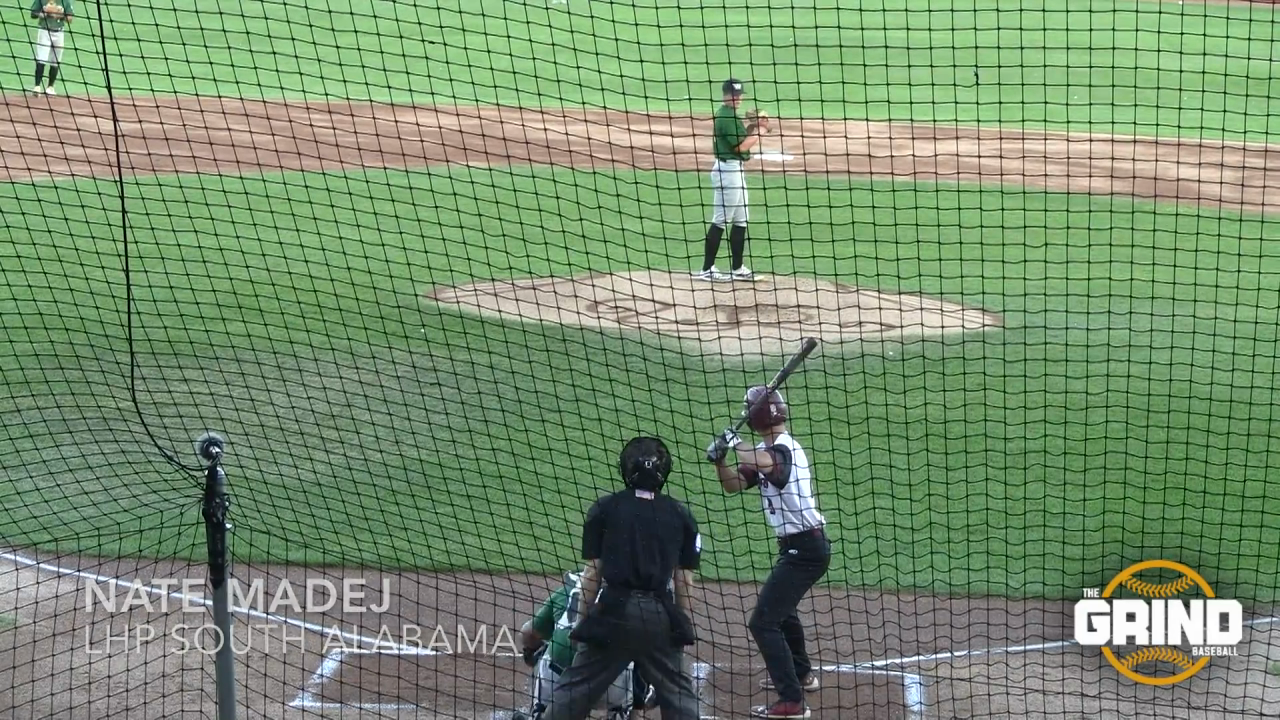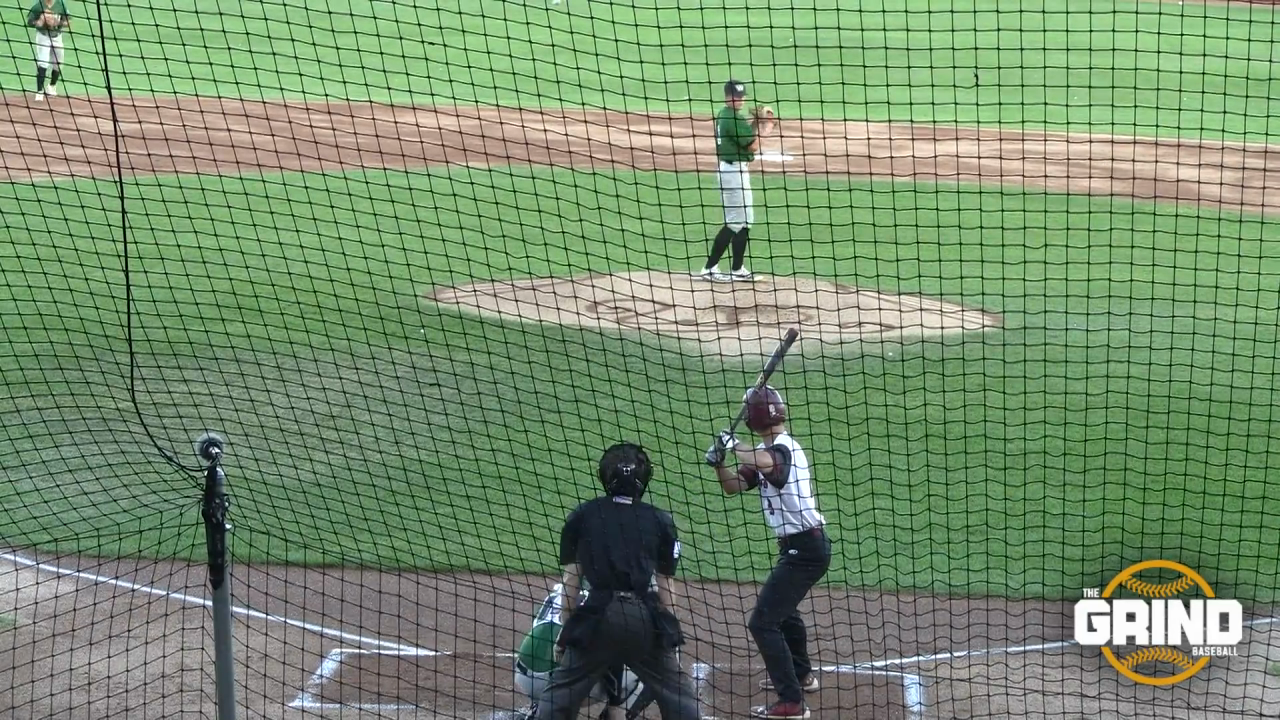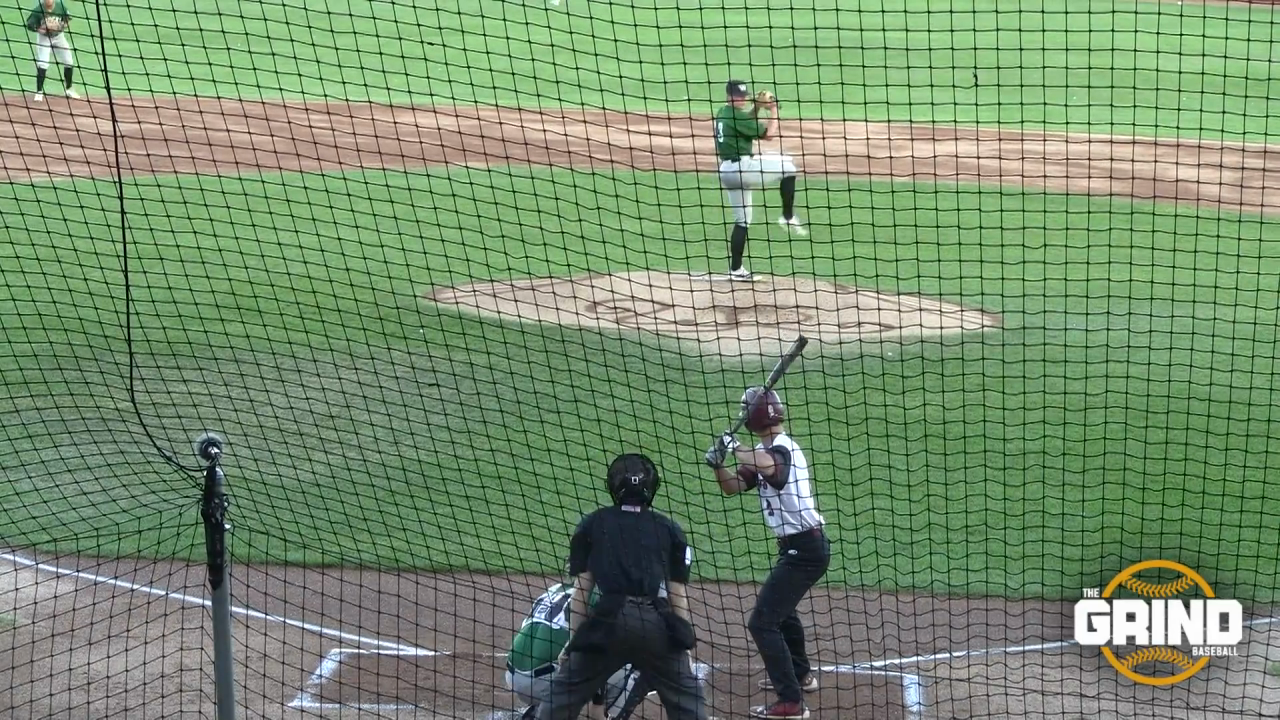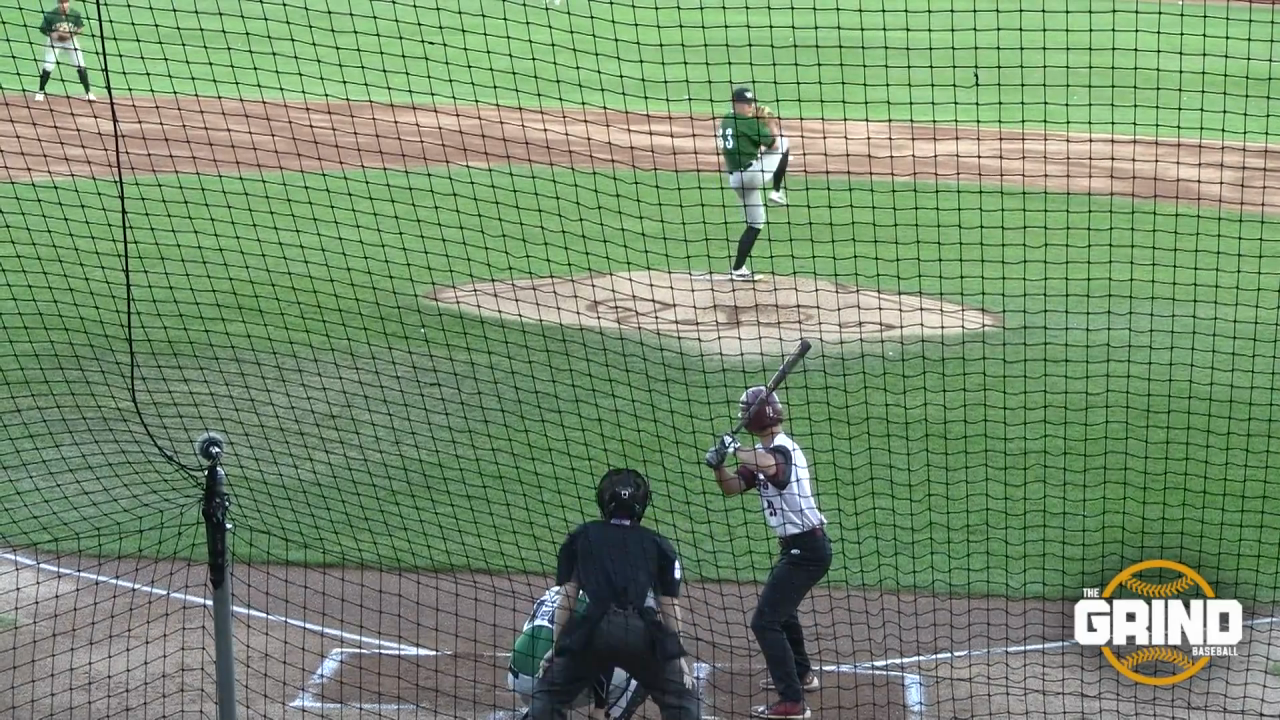
dt=0.3s
person 1, frame 1
left shoulder: (784, 448)
right shoulder: (767, 450)
left elbow: (766, 465)
right elbow: (734, 484)
left wrist: (736, 443)
right wrist: (720, 459)
left hip: (804, 548)
right hip: (800, 546)
left knee: (763, 621)
right knee: (781, 608)
right ankle: (801, 674)
person 1, frame 2
left shoulder: (784, 448)
right shoulder: (767, 450)
left elbow: (765, 464)
right elbow: (734, 486)
left wrist: (734, 445)
right wrist: (719, 463)
left hip: (804, 549)
right hip: (801, 546)
left knee: (763, 622)
right knee: (782, 609)
right ankle: (801, 674)
person 1, frame 3
left shoulder: (782, 449)
right shoulder: (765, 452)
left elbow: (767, 467)
right elbow: (732, 487)
left wrist: (734, 447)
right wrist: (718, 464)
left hip: (804, 548)
right hip: (800, 546)
left knee: (762, 622)
right knee: (781, 609)
right ankle: (800, 674)
person 1, frame 4
left shoulder: (783, 449)
right shoulder: (763, 452)
left elbow: (769, 467)
right elbow: (732, 487)
left wrist: (735, 449)
right wrist: (718, 464)
left hip: (807, 549)
right hip: (798, 546)
left knee: (765, 621)
right knee: (780, 607)
right ankle: (801, 674)
person 2, frame 1
left shoulder: (604, 509)
right shoulder: (681, 515)
left elbow: (593, 573)
right elbow: (684, 581)
left wrist: (583, 619)
right wrist: (681, 624)
left hip: (614, 611)
right hip: (660, 614)
left knee: (574, 691)
right knee: (679, 696)
person 2, frame 2
left shoulder: (582, 516)
right shoulder: (660, 521)
left elbow: (571, 579)
right elbow: (665, 585)
left wrist: (564, 629)
right wrist: (669, 632)
left hip: (599, 615)
right hip: (645, 615)
left knee: (561, 694)
right knee: (678, 696)
person 2, frame 3
left shoulder: (591, 524)
right shoulder: (669, 529)
left elbow: (582, 588)
right elbow: (677, 594)
left wrist: (574, 639)
right wrist: (683, 641)
left hip: (609, 620)
right hip: (656, 622)
left knee: (563, 695)
right knee: (687, 698)
person 2, frame 4
left shoulder: (581, 536)
right shoulder: (657, 543)
left elbow: (566, 597)
right elbow: (670, 605)
left wrist: (557, 647)
right wrist: (679, 656)
left hip: (596, 629)
right hip: (641, 631)
left knee: (547, 693)
right knee: (681, 698)
person 3, frame 1
left shoulder: (730, 115)
right shoulder: (726, 116)
left elbow: (740, 138)
right elbow: (741, 146)
left wrist: (753, 127)
right wrist: (761, 130)
left hip: (734, 170)
right hip: (728, 171)
left knee: (740, 221)
right knee: (720, 221)
left ankle: (738, 268)
right ankle: (707, 269)
person 3, frame 2
left shoulder: (725, 115)
right shoulder: (733, 118)
left elbow: (742, 134)
right elbow: (753, 145)
left wrist: (758, 123)
right wrist: (768, 125)
left hip: (729, 170)
right hip: (734, 171)
left knee: (740, 221)
right knee: (736, 224)
left ankle: (737, 268)
right ankle: (710, 267)
person 3, frame 3
left shoulder: (721, 114)
right shoulder: (737, 116)
right elbow: (768, 134)
left wrist: (756, 108)
right wrist: (773, 111)
left hip: (726, 170)
right hip: (742, 167)
left knee: (742, 221)
right knee: (788, 167)
left ankle: (736, 269)
right ankle: (788, 217)
person 3, frame 4
left shoulder: (724, 123)
right shoulder: (747, 122)
right elbow: (774, 145)
left wrist: (756, 120)
right wrist: (772, 124)
left hip: (735, 178)
right hip: (751, 172)
left knee: (755, 224)
right knee: (782, 144)
left ankle: (738, 268)
right ankle: (777, 191)
